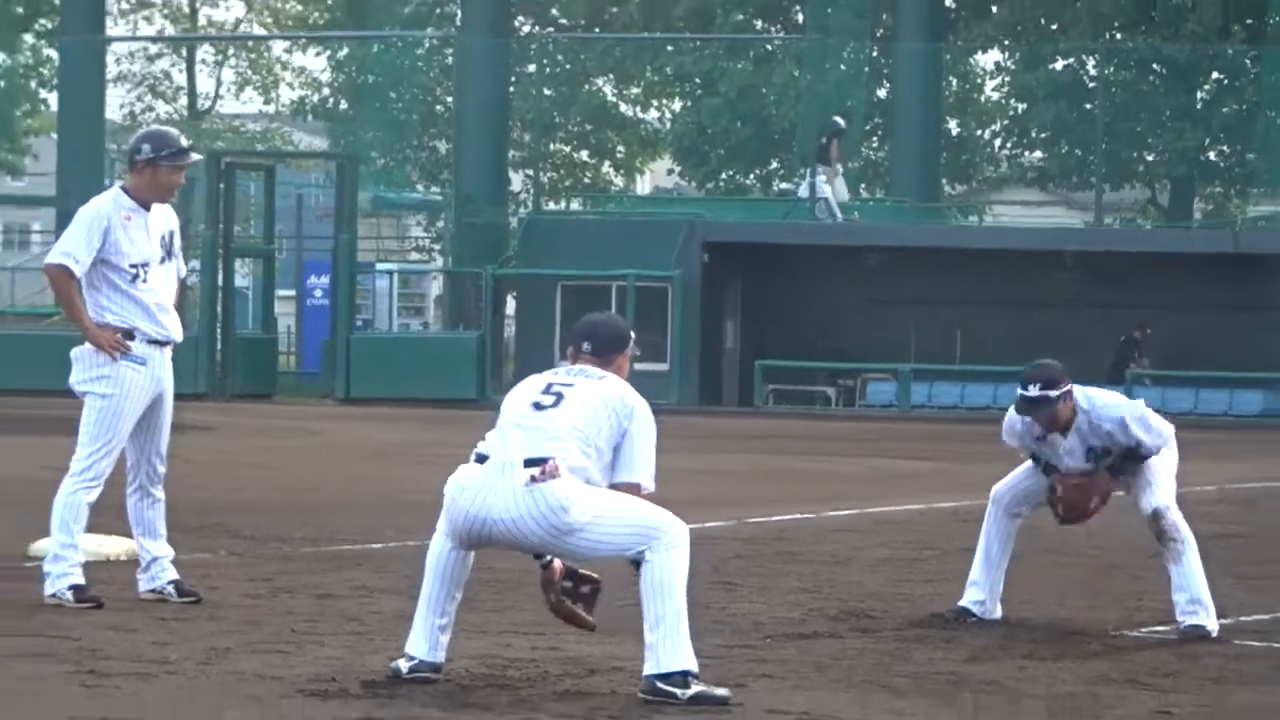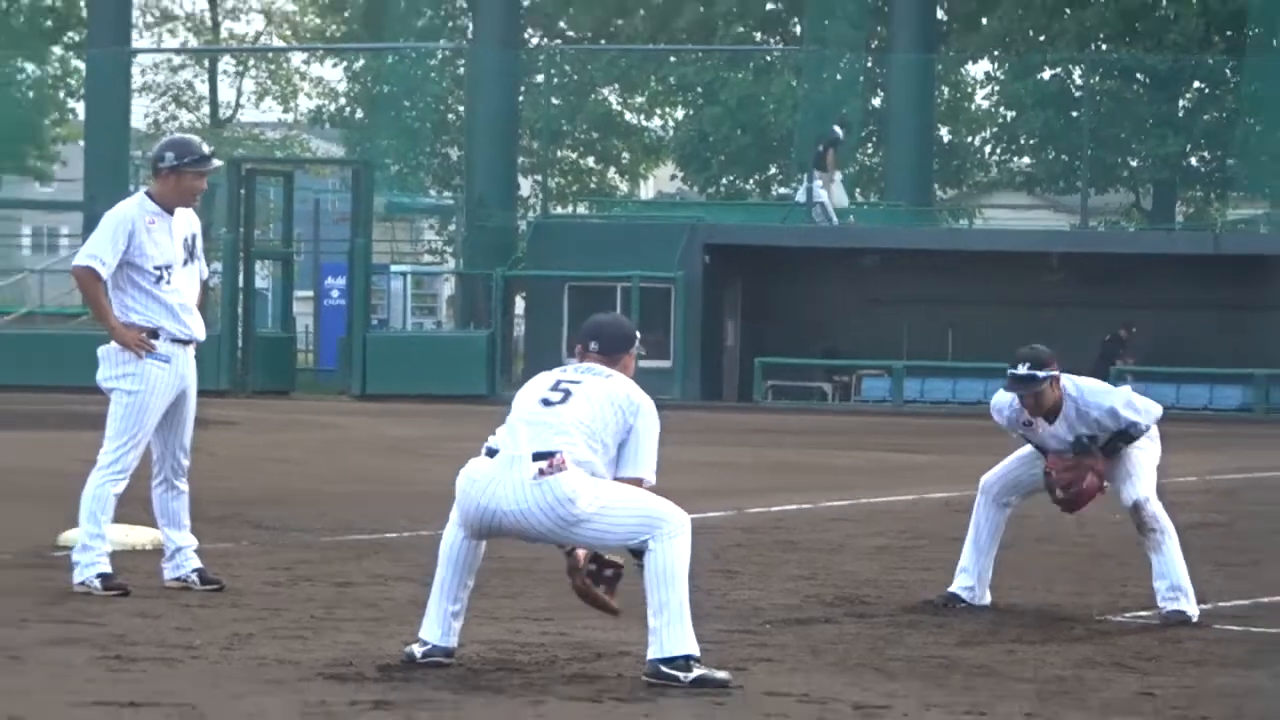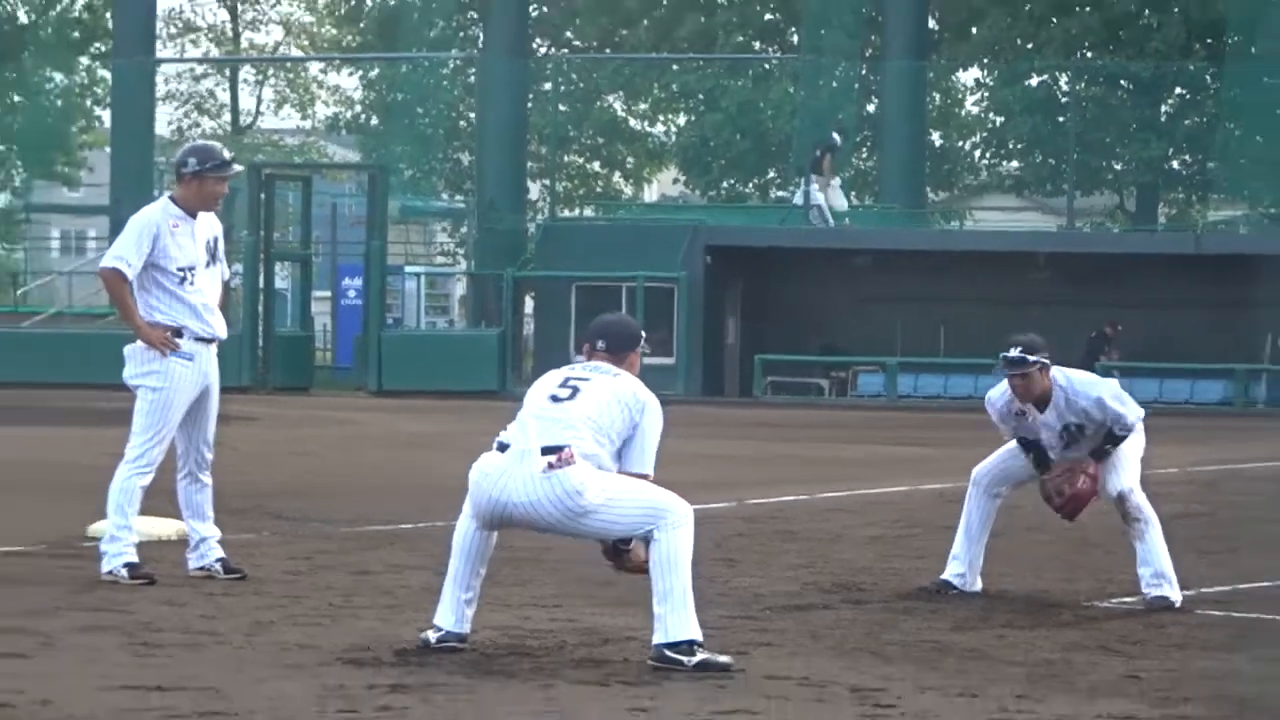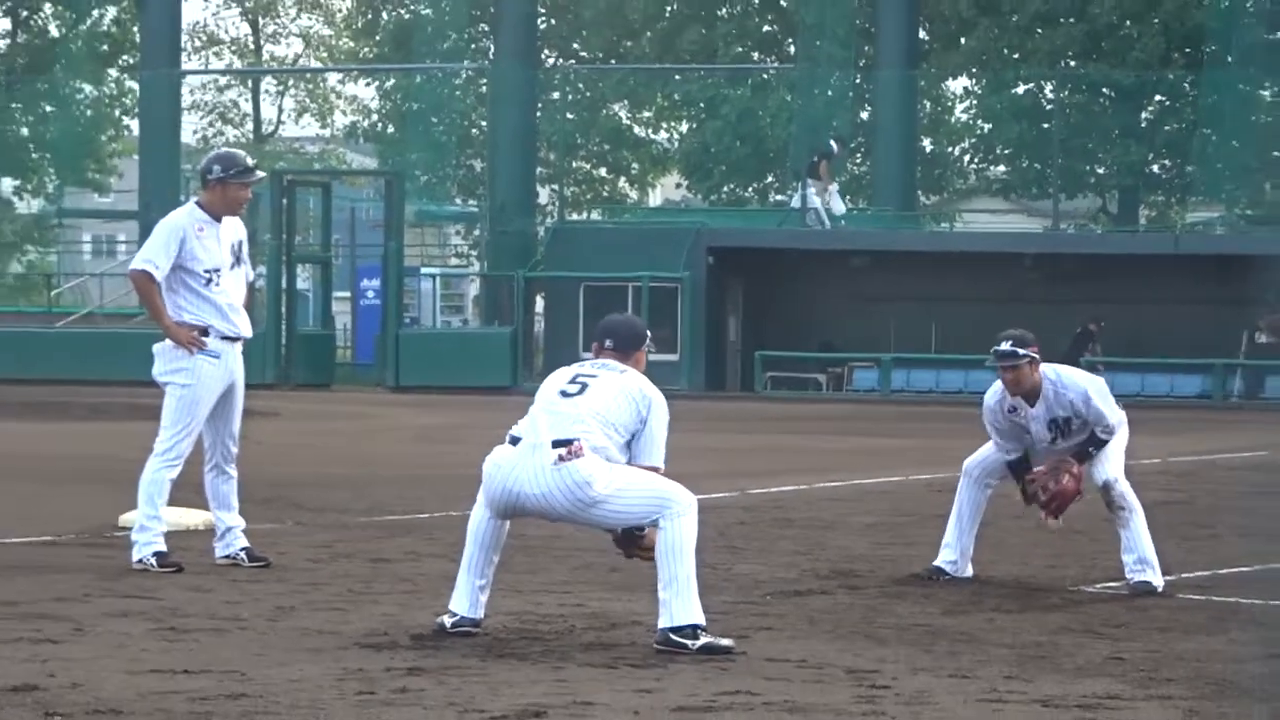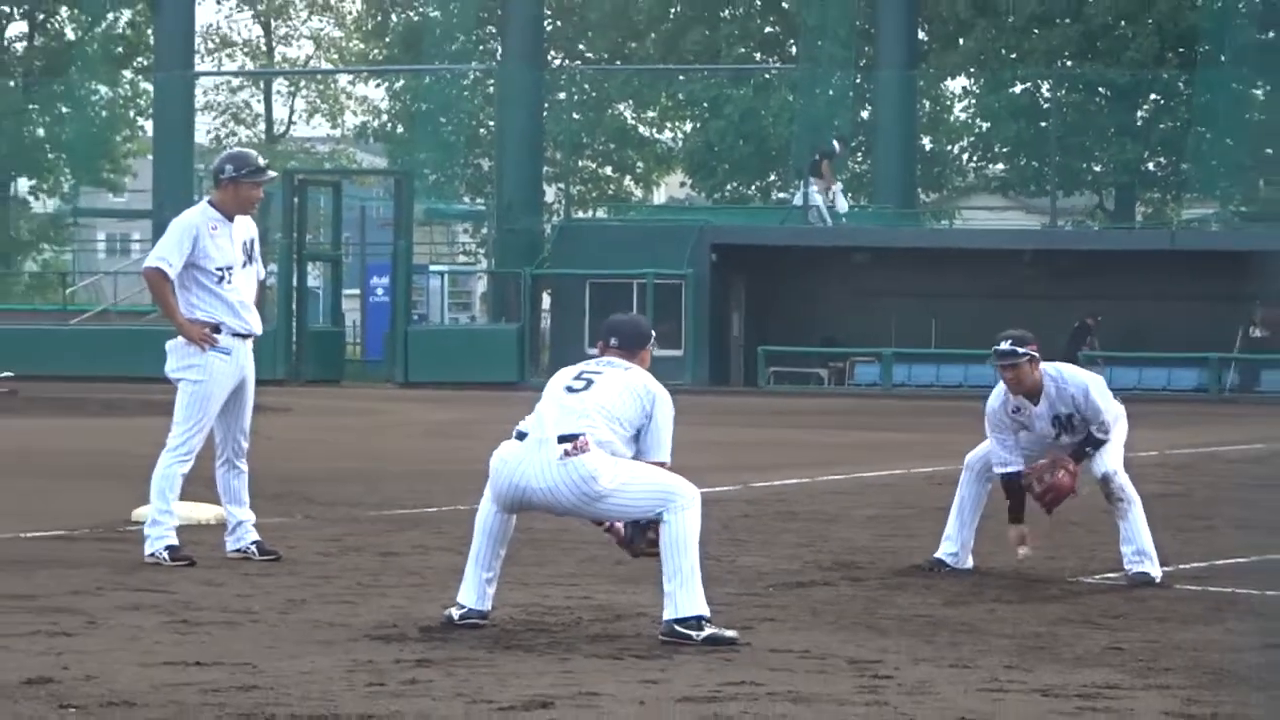
dt=0.1s
person 1, frame 1
left shoulder: (166, 216)
right shoulder: (103, 212)
right elbow: (58, 267)
right wrist: (89, 329)
left hip: (161, 358)
right hip: (121, 360)
left knee: (150, 475)
right knee: (89, 470)
left ankle: (157, 574)
right ankle: (61, 576)
person 1, frame 2
left shoulder: (189, 221)
right shoulder: (128, 216)
right elbow: (85, 268)
right wrist: (115, 328)
left hip: (184, 357)
right hip: (145, 358)
left knee: (175, 467)
right knee: (116, 462)
left ankle: (181, 562)
right ankle: (90, 565)
person 1, frame 3
left shoulder: (211, 224)
right shoulder: (153, 220)
right elbow: (111, 270)
right wrist: (141, 328)
left hip: (207, 355)
right hip: (170, 356)
left knee: (199, 461)
right knee: (142, 457)
left ankle: (205, 552)
right ankle: (117, 555)
person 1, frame 4
left shoulder: (235, 228)
right shoulder: (179, 224)
right elbow: (141, 272)
right wrist: (169, 327)
left hip: (232, 352)
right hip: (197, 354)
left knee: (224, 454)
right knee: (171, 450)
left ankle: (230, 542)
right ankle: (147, 545)
person 1, frame 5
left shoulder: (247, 227)
right shoulder: (193, 223)
right elbow: (154, 270)
right wrist: (182, 324)
left hip: (243, 349)
right hip: (209, 351)
left knee: (235, 450)
right knee: (183, 446)
left ankle: (241, 536)
right ankle: (159, 539)
person 2, frame 1
left shoulder: (527, 384)
right shoulder: (628, 400)
right elbow: (627, 495)
left wrist: (544, 556)
right wrist: (643, 554)
left hip: (474, 493)
right hip: (542, 500)
left knee: (452, 531)
right knee: (668, 534)
left ankle: (422, 656)
right ankle: (669, 675)
person 2, frame 2
left shoulder: (537, 382)
right shoulder: (634, 398)
right elbow: (631, 489)
left wrist: (568, 544)
left hip: (484, 486)
right hip: (550, 492)
left knee: (465, 522)
right knee: (670, 525)
left ankle: (435, 641)
right ankle: (673, 659)
person 2, frame 3
left shoulder: (547, 379)
right shoulder: (639, 395)
right elbow: (635, 483)
left hip: (496, 478)
right hip: (559, 485)
left knee: (477, 513)
right knee: (674, 515)
left ankle: (449, 628)
right ankle: (676, 644)
person 2, frame 4
left shoulder: (558, 376)
right shoulder: (646, 391)
right elbow: (645, 477)
left wrist: (604, 514)
left hip: (509, 471)
right hip: (568, 476)
left knee: (491, 502)
right knee: (678, 504)
left ankle: (464, 613)
right ankle: (680, 628)
person 2, frame 5
left shoulder: (564, 374)
right shoulder: (650, 387)
right elbow: (654, 471)
left wrist: (607, 519)
left hip: (517, 465)
right hip: (574, 471)
left knee: (498, 497)
right knee: (682, 498)
left ankle: (471, 605)
right ankle: (685, 620)
person 3, frame 1
left shoulder: (1109, 411)
right shoulder: (1018, 423)
left elbow: (1156, 438)
left wrist: (1110, 471)
right wrist: (1056, 476)
right hip: (1070, 463)
left knee: (1160, 509)
right knee: (1003, 498)
left ankle: (1197, 617)
person 3, frame 2
left shoulder: (1095, 400)
right shoulder: (1006, 408)
left elbow: (1148, 414)
left wrist: (1105, 454)
right wrist: (1051, 455)
left hip: (1124, 443)
right hip: (1057, 452)
left knee: (1141, 501)
right knee: (992, 487)
left ankle: (1177, 602)
right ankle: (969, 590)
person 3, frame 3
left shoulder: (1084, 390)
right shoulder: (999, 401)
left elbow: (1129, 418)
left wrist: (1094, 461)
right wrist: (1045, 470)
left hip: (1109, 436)
right hip: (1048, 444)
left knee: (1125, 491)
right knee: (984, 478)
left ankle: (1161, 588)
right ankle: (960, 577)
person 3, frame 4
left shoulder: (1074, 386)
right shoulder: (995, 402)
left elbow: (1108, 426)
right elbow: (1012, 454)
left wrist: (1076, 462)
left hip: (1095, 431)
right hip: (1037, 438)
left knee: (1110, 481)
right knee: (975, 470)
left ankle: (1144, 574)
right ankle: (953, 563)
person 3, frame 5
left shoulder: (1075, 382)
right shoulder: (999, 404)
left elbow: (1104, 424)
right elbow: (1008, 464)
left wrist: (1072, 462)
right wrist: (1016, 520)
left hip: (1094, 428)
right hip: (1038, 435)
left knee: (1110, 474)
right knee: (976, 464)
left ankle: (1143, 566)
right ankle: (953, 555)
